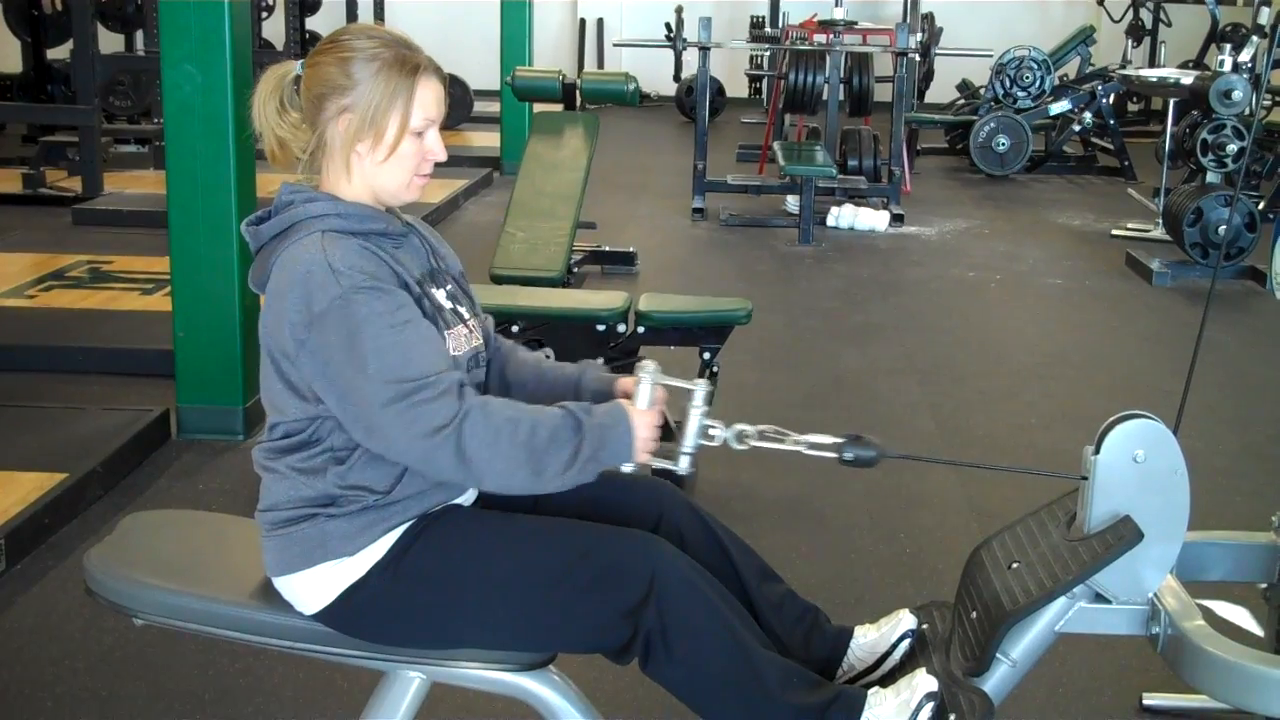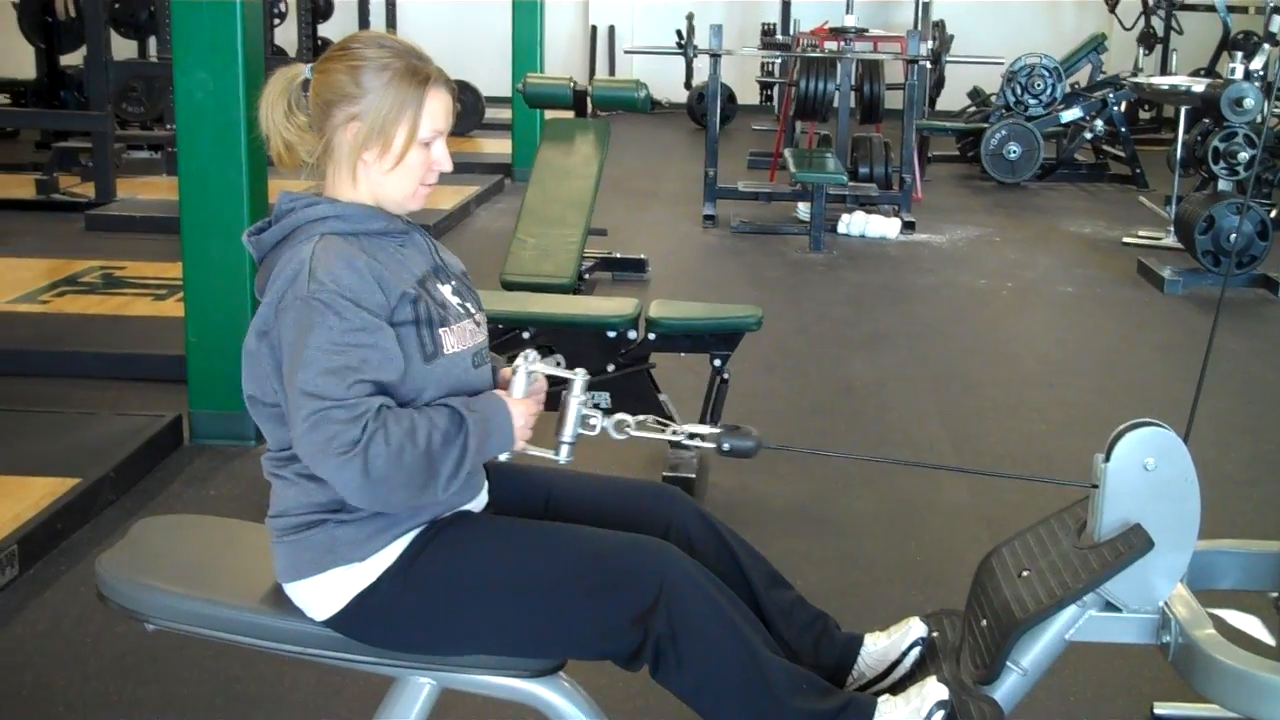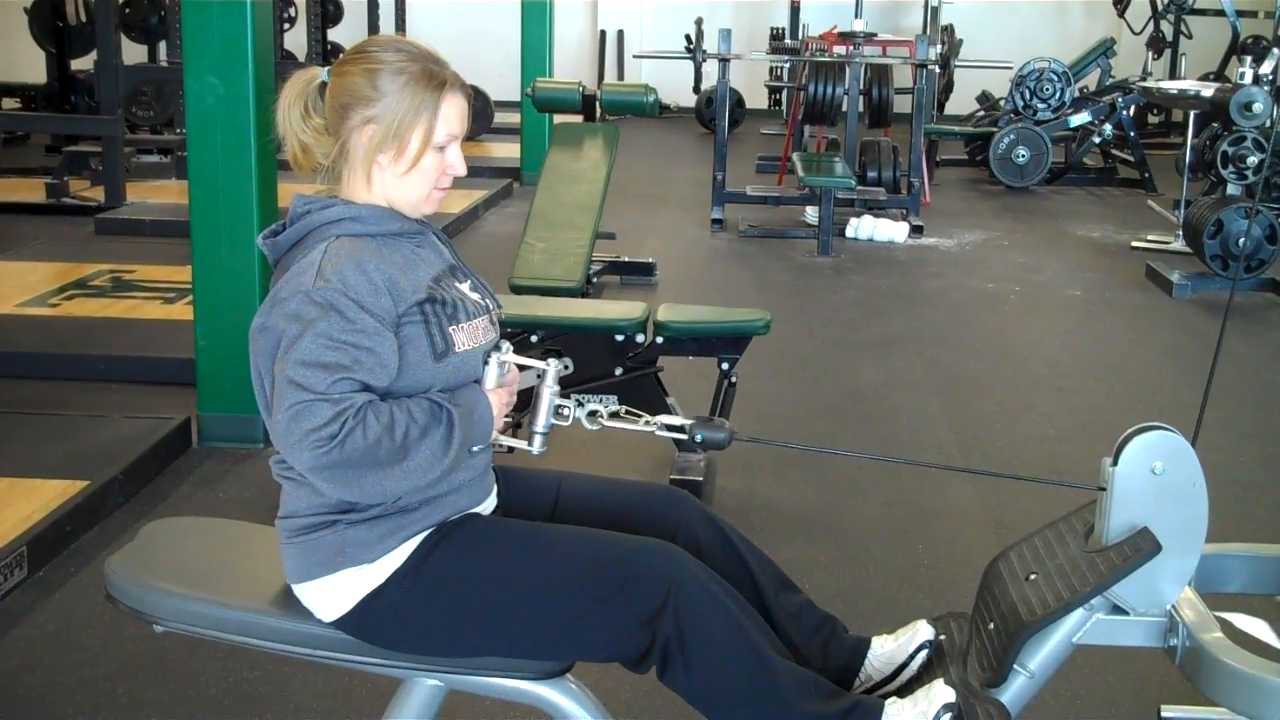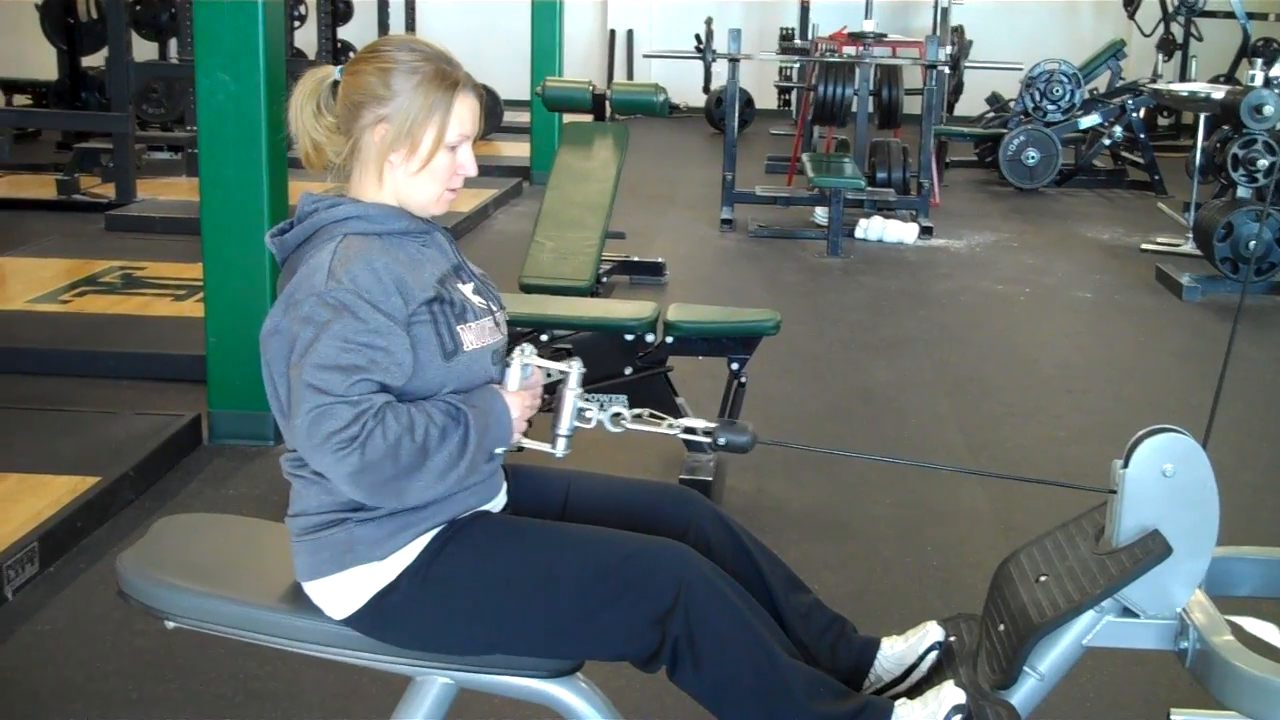
dt=0.5s
person 1, frame 1
left shoulder: (395, 236)
right shoulder: (328, 272)
left elbow: (482, 361)
right elbow: (448, 428)
left wrist: (601, 388)
right wrist: (609, 431)
left hip: (431, 490)
right hip: (361, 553)
left knee: (653, 507)
right knee: (641, 575)
left ankle: (822, 651)
person 1, frame 2
left shoulder: (391, 239)
right shoulder: (327, 277)
right elbow: (353, 453)
left wrist: (501, 387)
right wrist: (492, 422)
left hip: (446, 500)
right hip: (372, 558)
left knee: (661, 511)
right knee: (651, 579)
left ankle: (833, 659)
person 1, frame 3
left shoulder: (405, 240)
right shoulder: (335, 277)
right elbow: (325, 440)
left wrist: (498, 385)
right wrist: (472, 416)
left hip: (454, 499)
right hip: (381, 559)
left knee: (670, 514)
right knee: (659, 582)
left ankle: (839, 661)
person 1, frame 4
left shoulder: (410, 239)
right shoulder: (346, 276)
right elbow: (349, 445)
left wrist: (512, 385)
right wrist: (494, 417)
left hip: (463, 499)
right hip: (392, 558)
left knee: (680, 513)
right knee: (667, 582)
left ankle: (848, 660)
